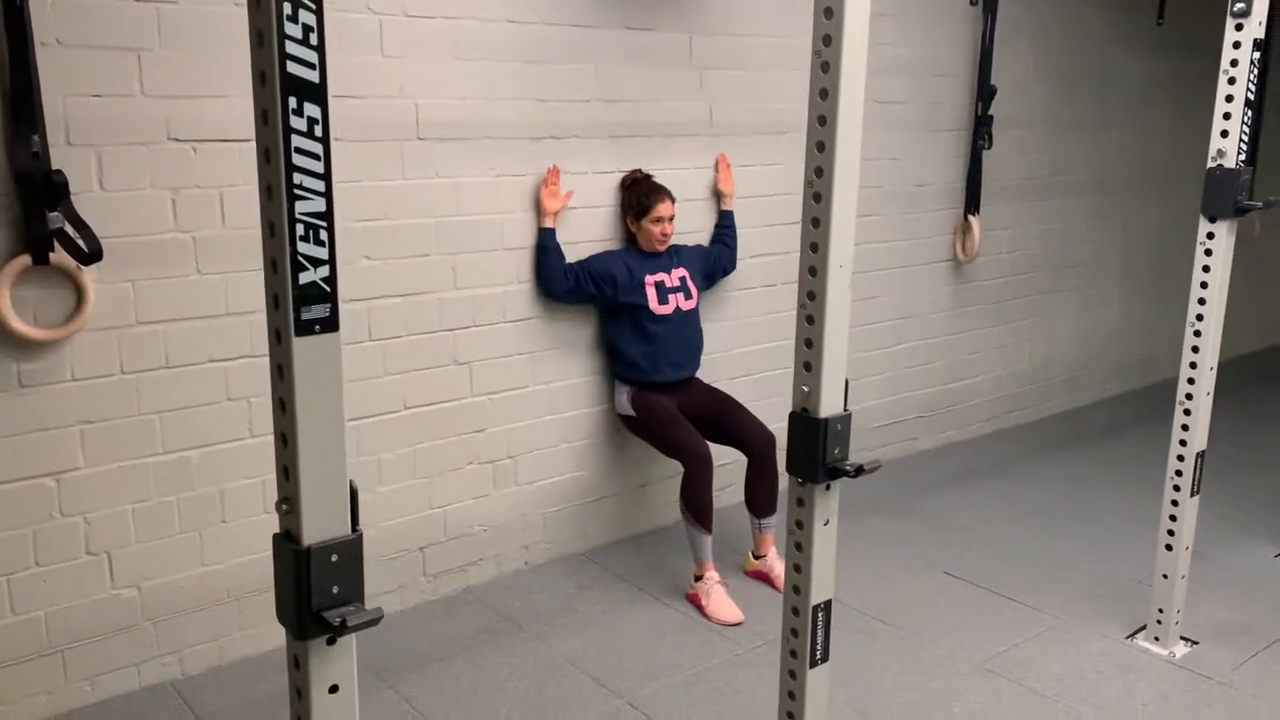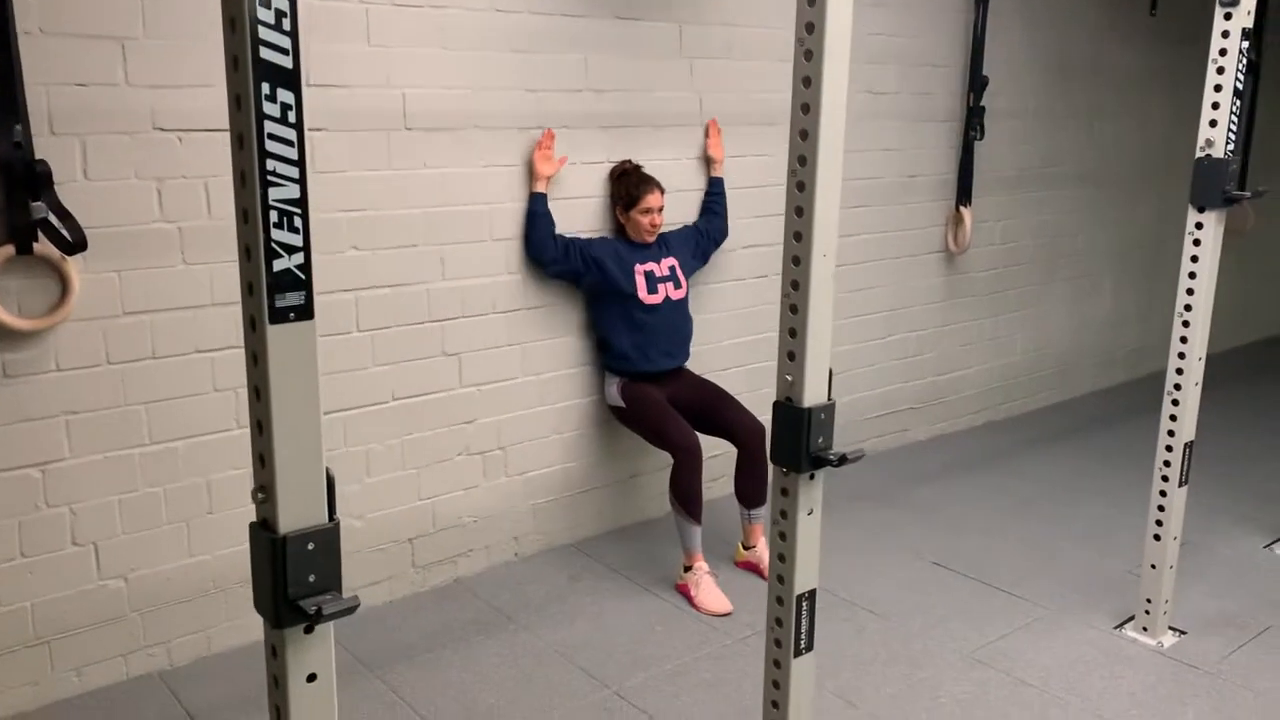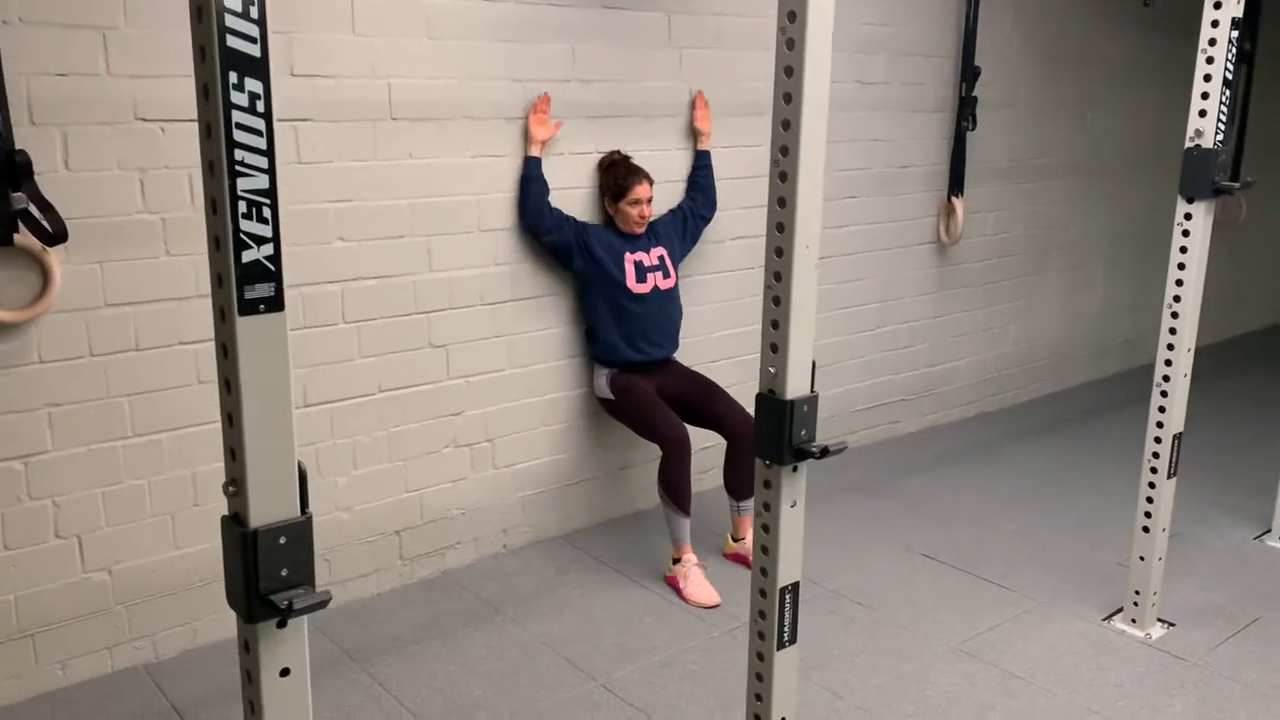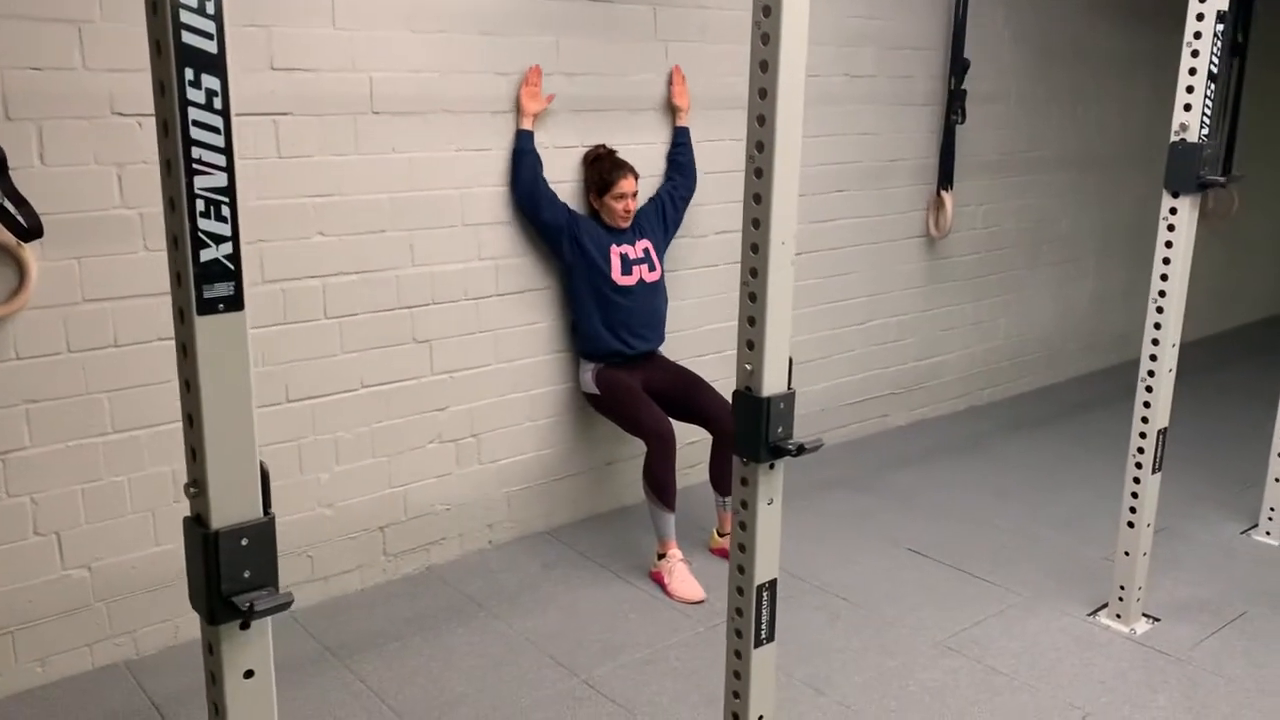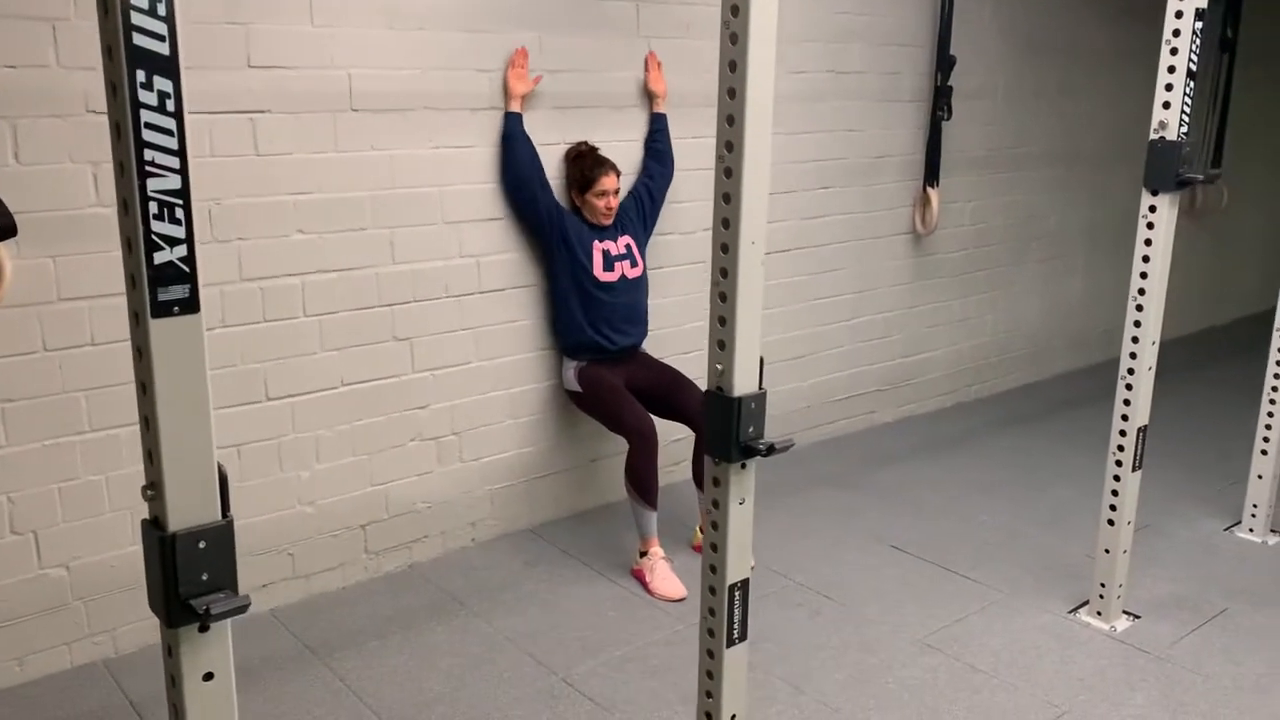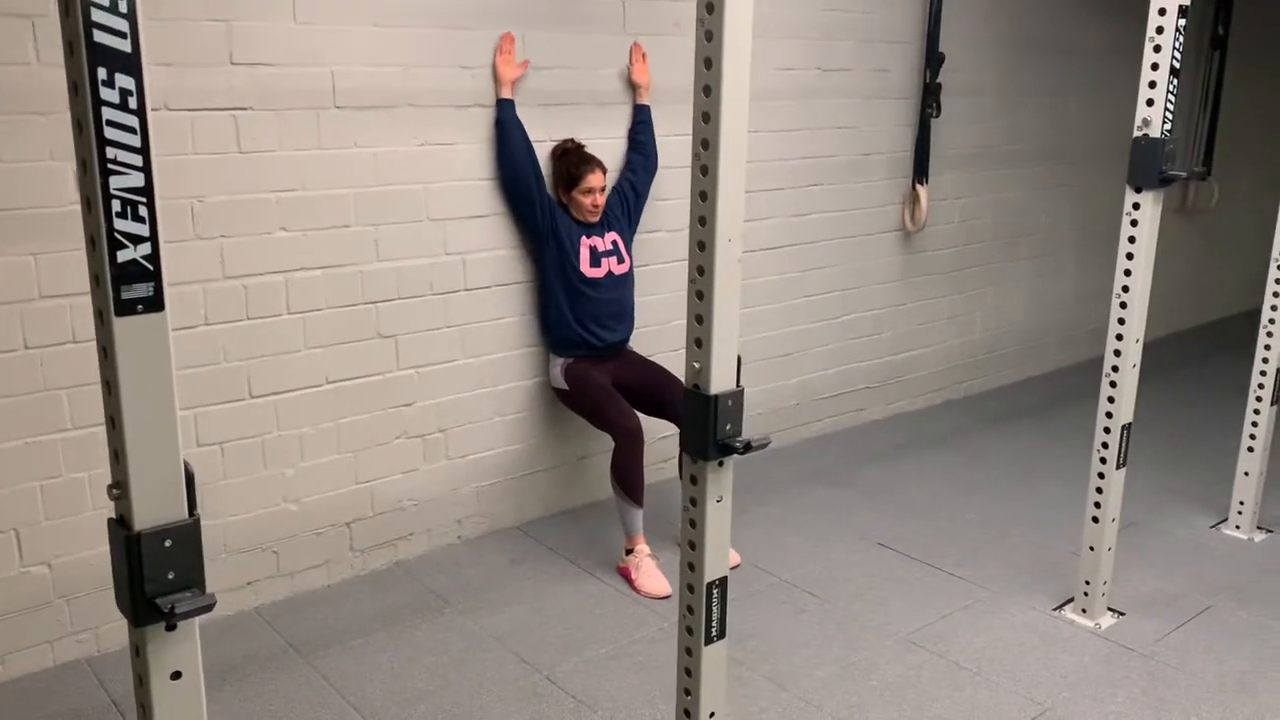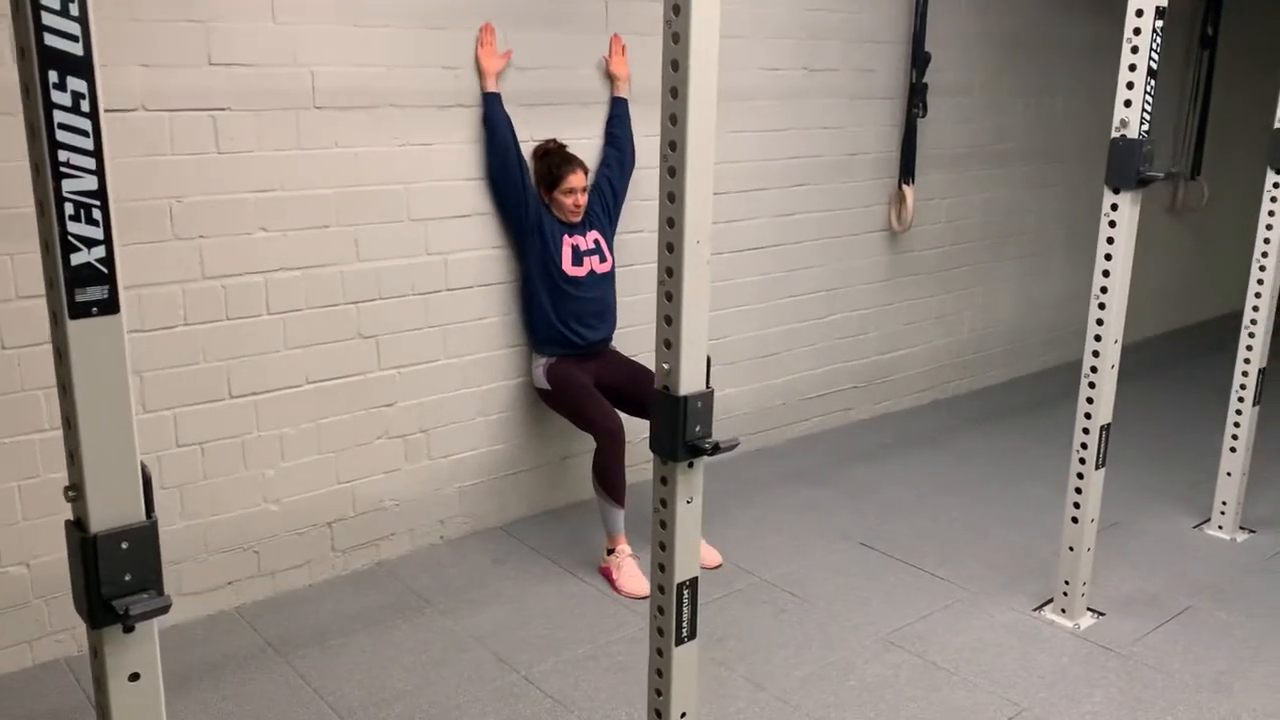
dt=0.3s
person 1, frame 1
left shoulder: (687, 258)
right shoulder: (614, 268)
left elbow: (726, 258)
right elbow: (558, 283)
left wrist: (726, 202)
right wrist: (548, 221)
left hip: (689, 387)
right hip: (641, 395)
left knee: (762, 441)
right knee: (697, 456)
left ankle: (764, 555)
right ankle: (704, 580)
person 1, frame 2
left shoulder: (677, 246)
right shoulder: (602, 256)
left elbow: (715, 227)
right elbow: (544, 251)
left wrist: (716, 168)
right wrist: (540, 184)
left hip: (679, 377)
right hip: (631, 386)
left knee: (752, 432)
right knee: (687, 447)
left ankle: (752, 546)
right ankle: (694, 570)
person 1, frame 3
left shoulder: (666, 234)
right shoulder: (592, 243)
left elbow: (702, 203)
right elbow: (538, 219)
left wrist: (702, 140)
right wrist: (535, 149)
left hip: (667, 369)
right hip: (619, 377)
left knee: (742, 425)
right knee: (675, 439)
left ankle: (742, 537)
right ankle: (683, 562)
person 1, frame 4
left shoulder: (651, 225)
right shoulder: (577, 235)
left elbow: (682, 180)
right elbow: (531, 194)
left wrist: (681, 117)
right wrist: (526, 123)
left hip: (653, 362)
right hip: (605, 371)
left knee: (727, 419)
right knee: (660, 433)
left ankle: (726, 532)
right ankle: (668, 558)
person 1, frame 5
left shoulder: (632, 219)
right shoulder: (561, 230)
left elbow: (659, 168)
right elbow: (522, 179)
left wrist: (657, 103)
right wrist: (515, 104)
left hip: (636, 359)
right hip: (587, 368)
left knee: (708, 416)
right knee: (641, 432)
left ankle: (709, 530)
right ankle: (649, 555)
person 1, frame 6
left shoulder: (619, 214)
right shoulder: (550, 226)
left elbow: (643, 159)
right elbow: (517, 166)
left wrist: (641, 94)
right wrist: (506, 92)
left hip: (623, 356)
right hip: (575, 365)
right knee: (628, 429)
right ankle: (636, 553)
person 1, frame 7
left shoulder: (599, 212)
right shoulder: (534, 225)
left elbow: (620, 153)
right elbow: (504, 158)
left wrist: (620, 85)
right wrist: (490, 82)
left hip: (605, 356)
right hip: (557, 365)
right knee: (610, 430)
right ankle: (617, 553)
